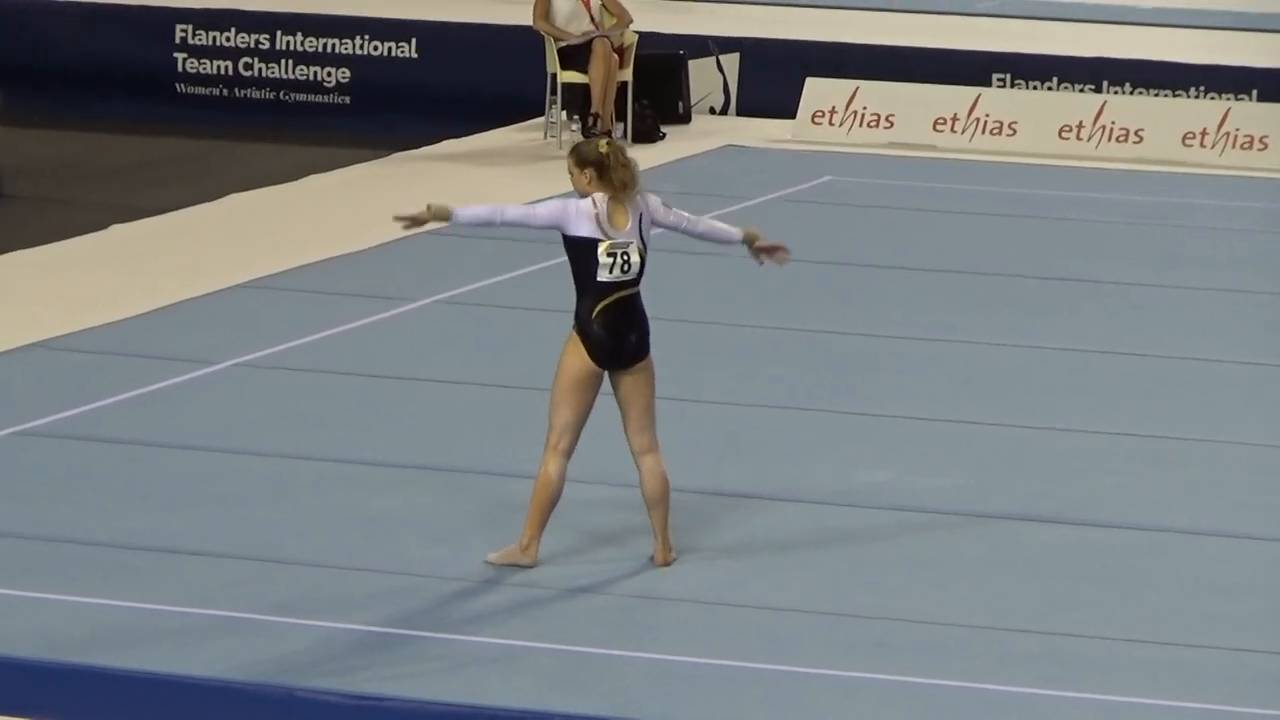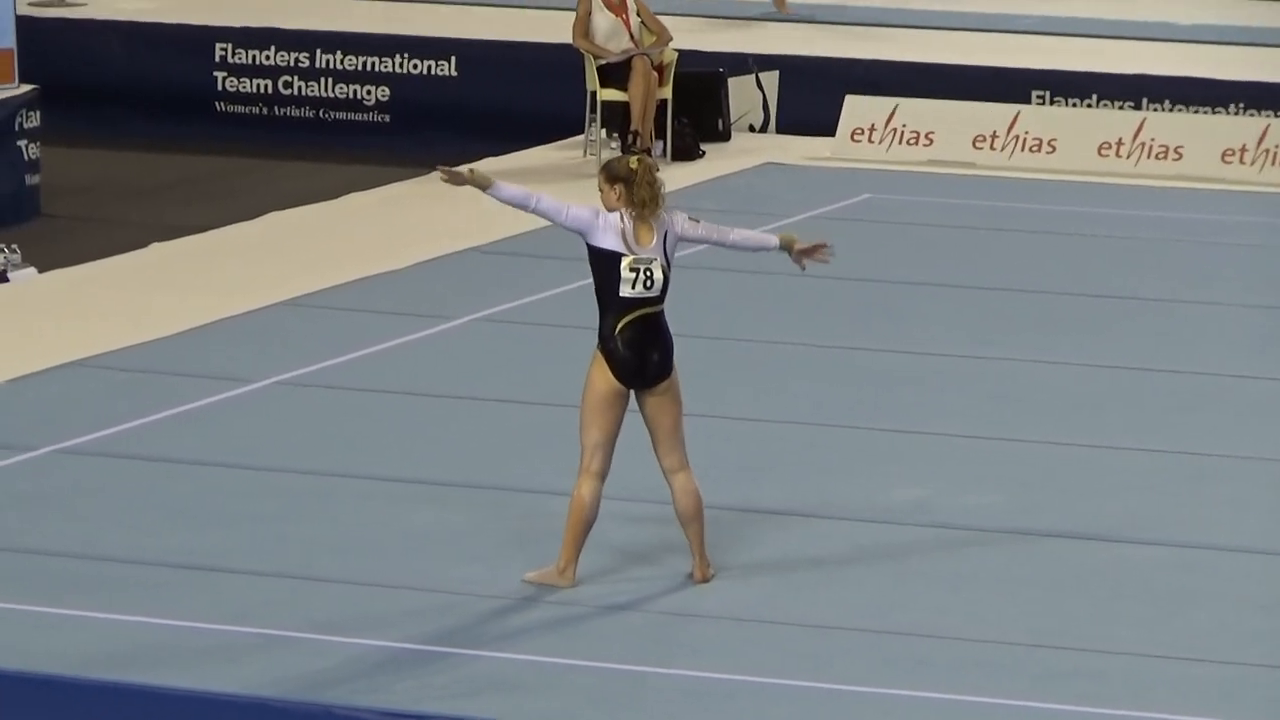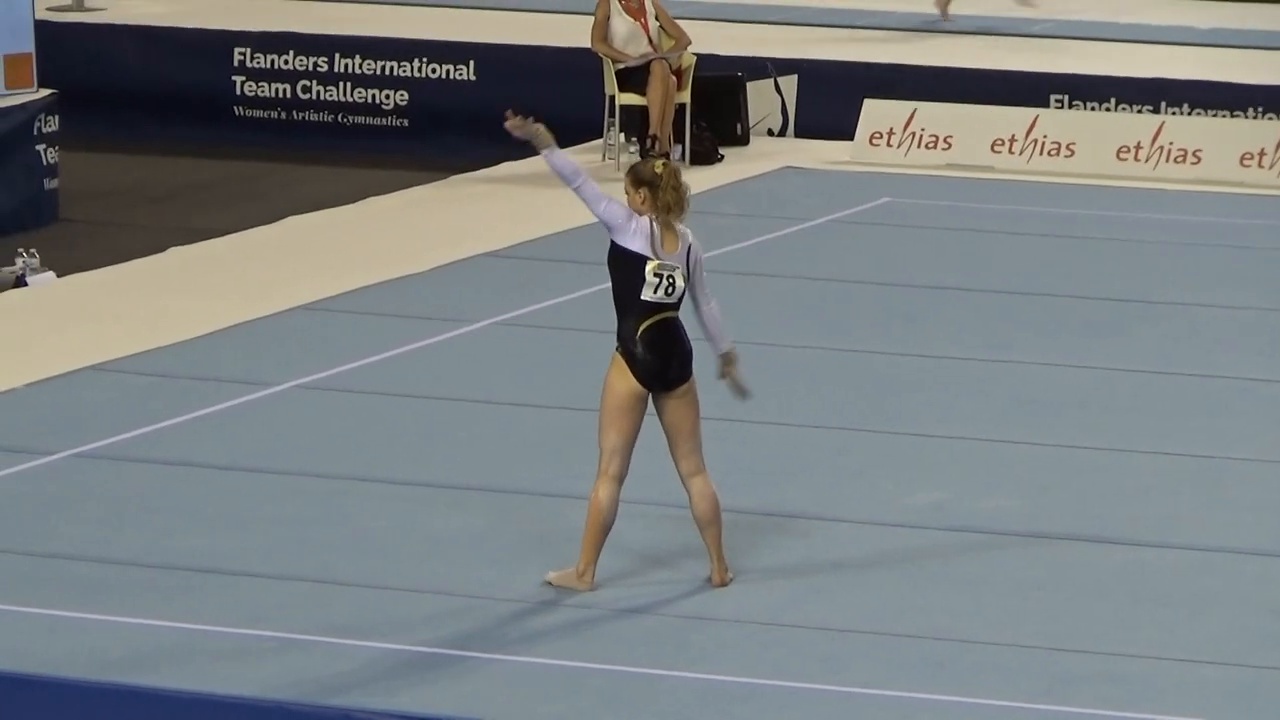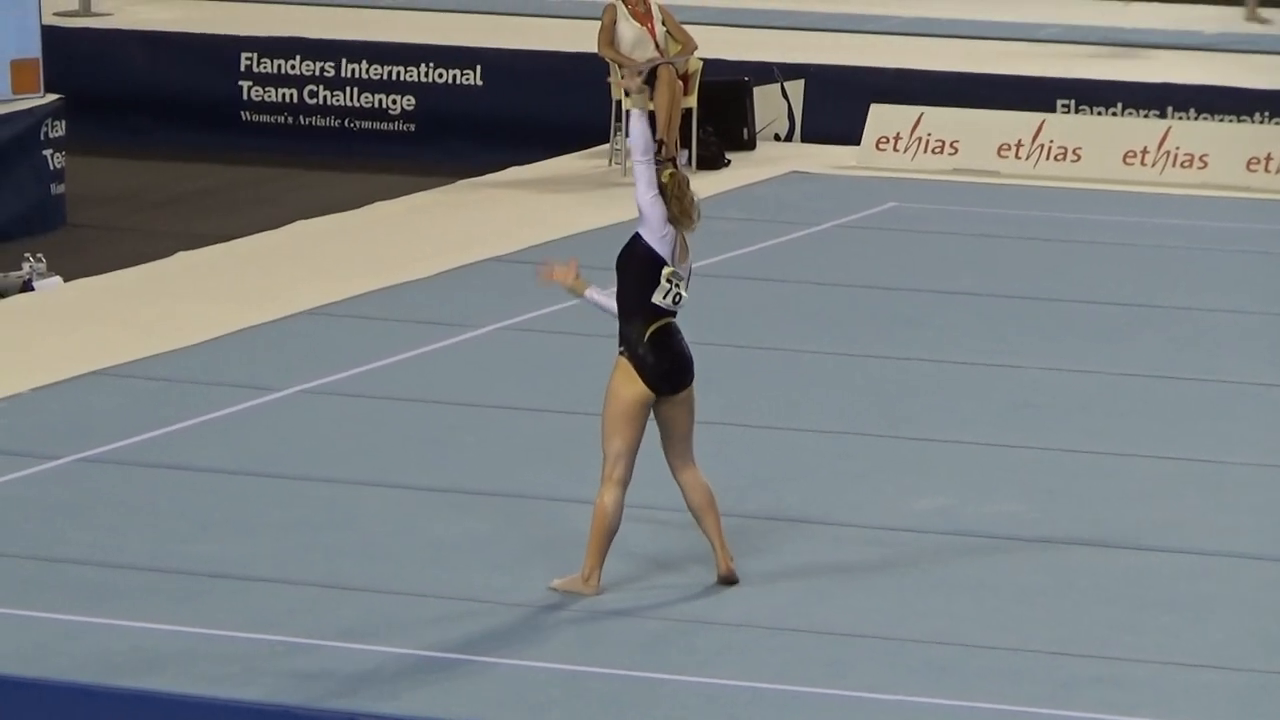
dt=0.3s
person 1, frame 1
left shoulder: (572, 211)
right shoulder: (642, 207)
left elbow: (505, 213)
right elbow: (695, 223)
left wrist: (442, 212)
right wrist: (748, 239)
left hip: (592, 335)
right hip: (634, 334)
left knee: (558, 448)
right knee: (646, 448)
left ankle: (527, 546)
right ankle: (663, 547)
person 1, frame 2
left shoulder: (600, 224)
right shoulder: (669, 226)
left elbow: (537, 203)
right elbow: (726, 235)
left wrist: (480, 182)
right wrist: (786, 244)
left hip: (616, 353)
right hip: (658, 352)
left knee: (592, 469)
right knee: (677, 466)
left ankle: (564, 567)
right ankle: (701, 563)
person 1, frame 3
left shoulder: (633, 227)
right shoulder: (687, 240)
left elbow: (584, 185)
right elbow: (706, 306)
left wrist: (542, 141)
right wrist: (727, 356)
left hip: (637, 358)
right hip: (676, 357)
left knee: (611, 474)
right knee: (693, 470)
left ankle: (583, 572)
right ankle: (718, 568)
person 1, frame 4
left shoulder: (658, 231)
right shoulder: (680, 247)
left elbow: (643, 163)
left wrist: (638, 103)
right wrist: (581, 288)
left hip: (641, 364)
right hip: (677, 360)
left knee: (615, 476)
right knee: (685, 466)
left ankle: (589, 576)
right ankle: (723, 559)
